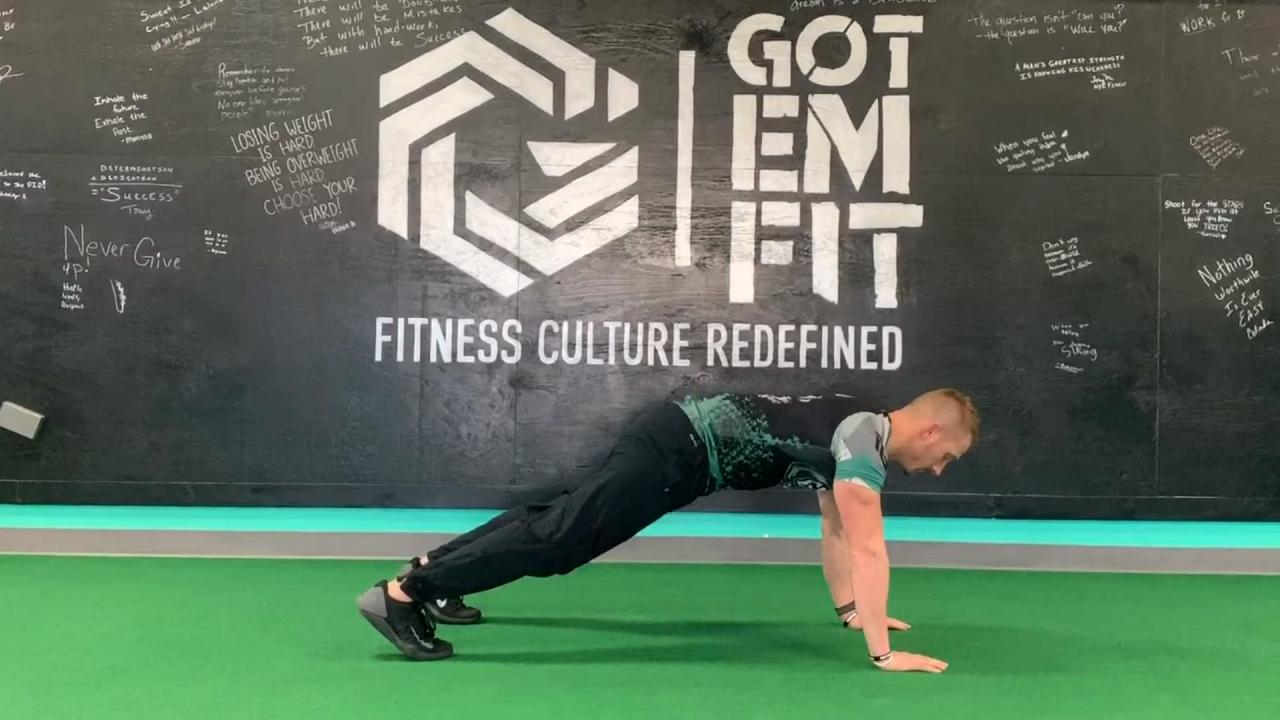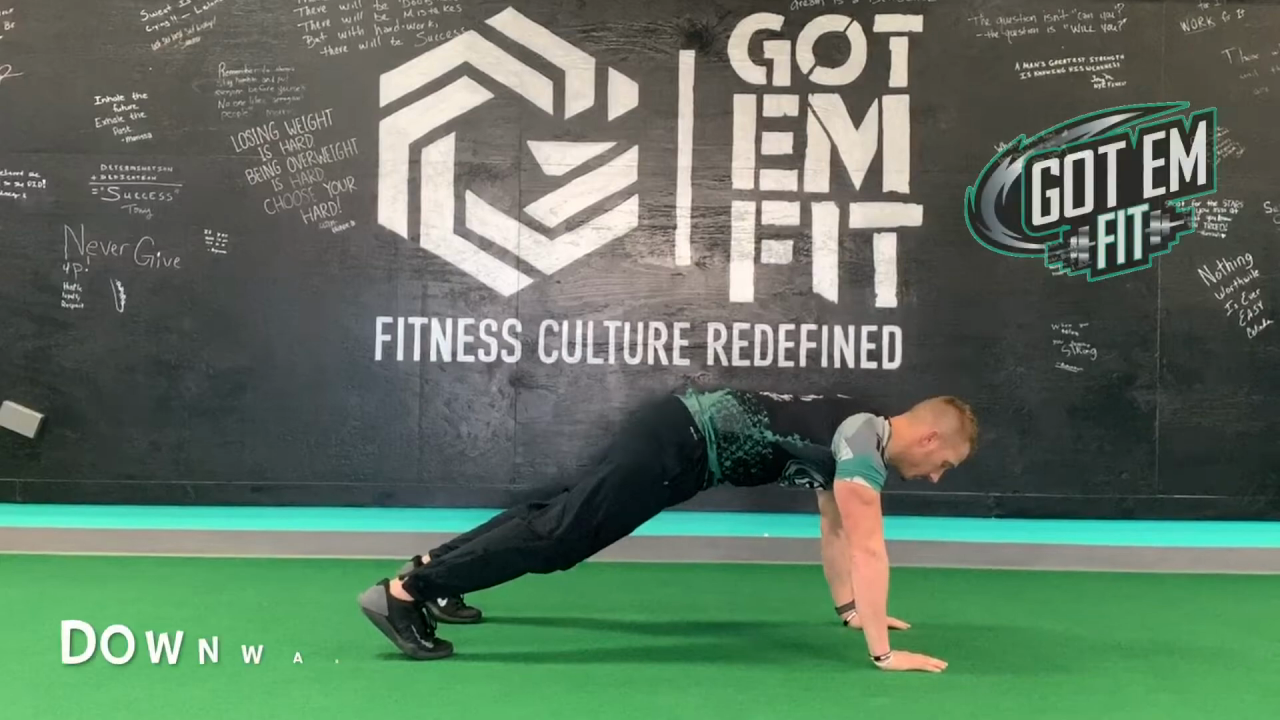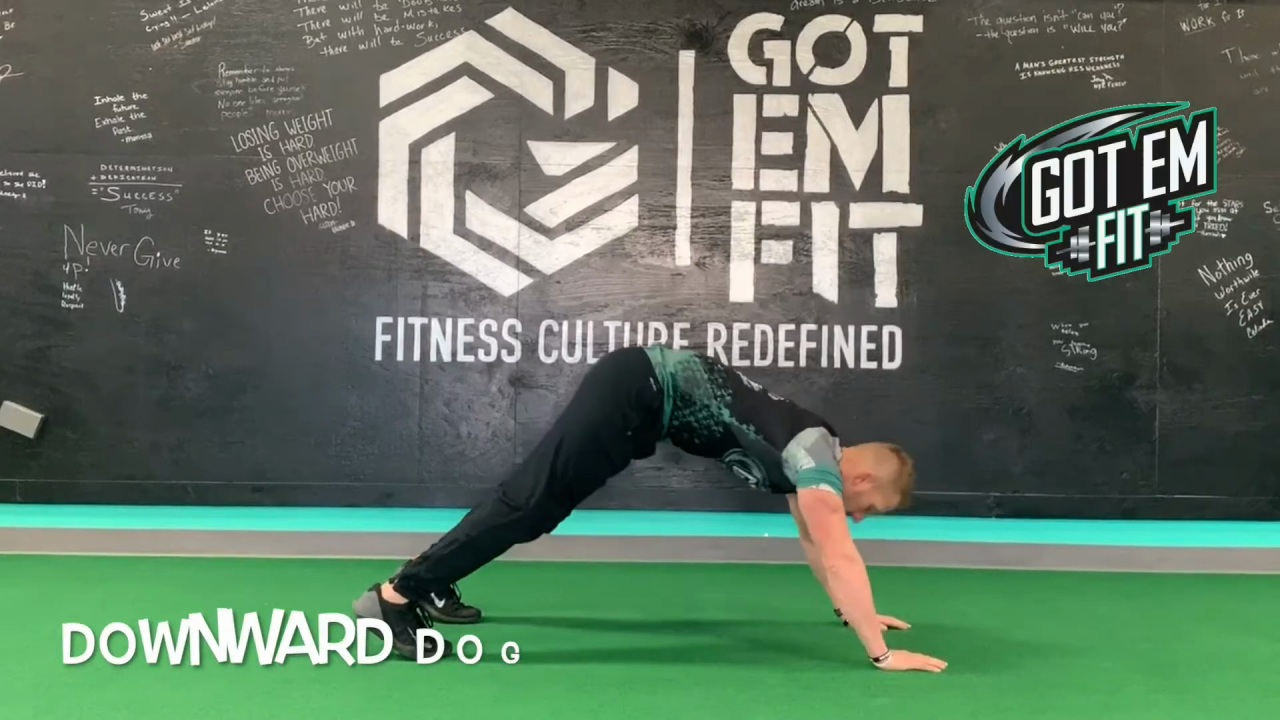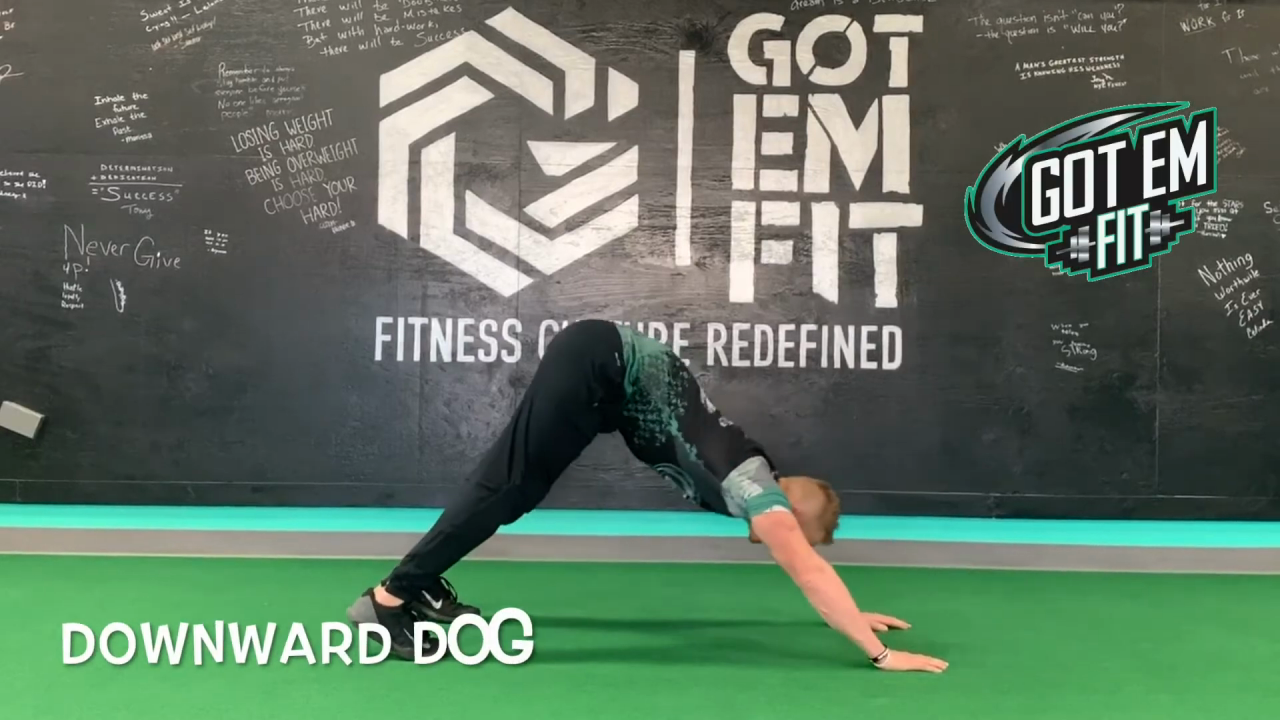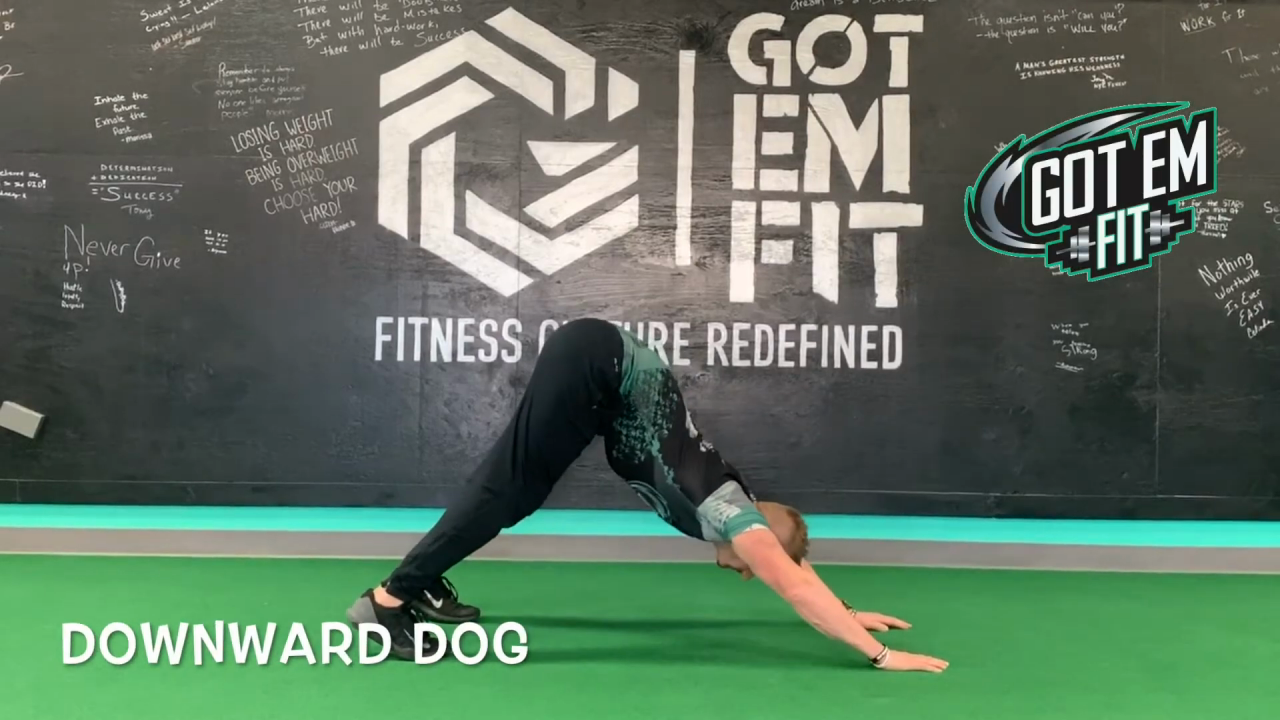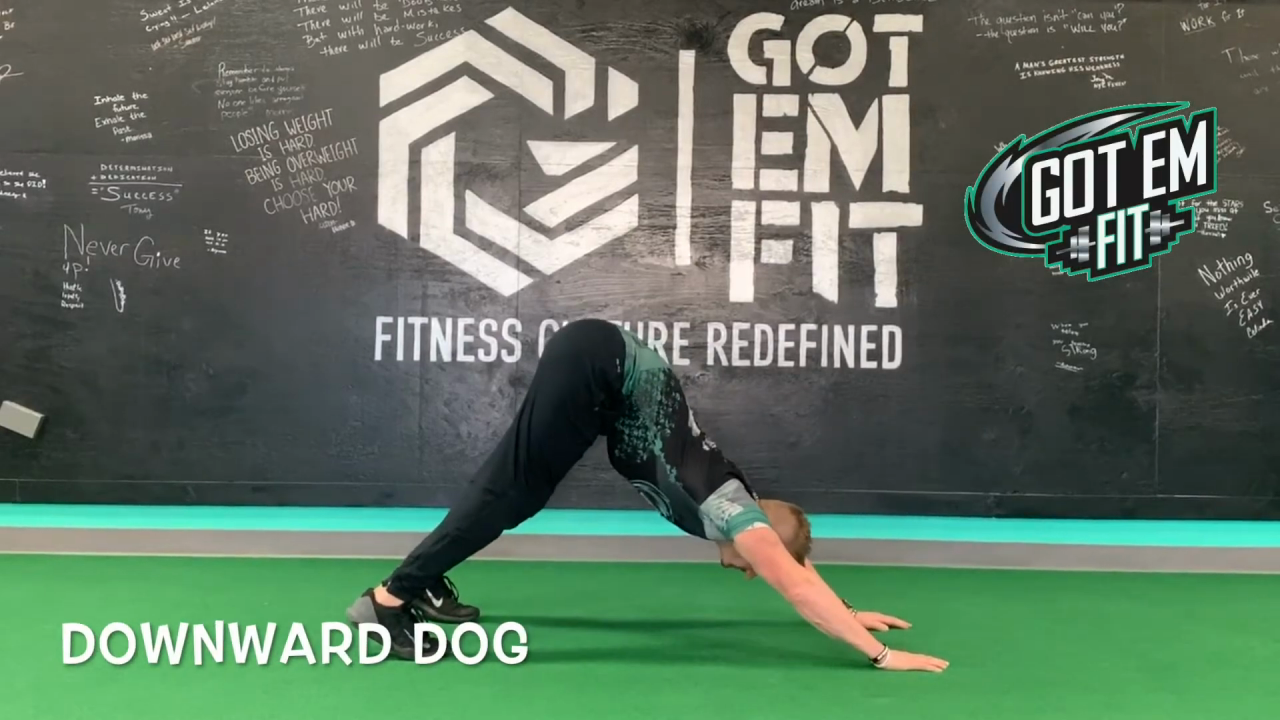
dt=0.4s
person 1, frame 1
left shoulder: (853, 431)
right shoulder: (862, 439)
left elbow: (835, 529)
right elbow: (867, 548)
left wrist: (849, 608)
right wrist: (883, 651)
left hip: (678, 440)
right hip: (675, 451)
left knee: (562, 515)
right knee: (557, 536)
left ankle: (432, 568)
right ankle: (401, 593)
person 1, frame 2
left shoulder: (853, 437)
right shoulder: (865, 441)
left elbow: (835, 530)
right elbow: (867, 550)
left wrist: (851, 608)
right wrist: (882, 651)
left hip: (677, 433)
right hip: (674, 442)
left knee: (562, 512)
right knee: (559, 533)
left ankle: (433, 565)
right ankle: (402, 592)
person 1, frame 3
left shoulder: (812, 452)
right shoulder: (812, 457)
left elbow: (821, 546)
right elbow: (839, 555)
left wrist: (853, 609)
right wrist: (881, 653)
left hip: (641, 387)
right hip: (635, 389)
left knee: (537, 493)
right knee: (533, 501)
left ankle: (429, 583)
right ankle: (393, 596)
person 1, frame 4
left shoulder: (751, 476)
right shoulder: (748, 486)
left elbow: (807, 569)
right elbow: (808, 572)
left wrist: (850, 612)
right wrist: (880, 654)
left hip: (603, 360)
right hip: (598, 362)
left knee: (514, 482)
right knee: (508, 486)
left ankle: (422, 584)
right ankle: (388, 598)
person 1, frame 5
left shoulder: (728, 501)
right shoulder: (724, 509)
left elbow: (793, 566)
right elbow: (795, 586)
left wrist: (847, 611)
right wrist: (878, 653)
left hip: (597, 358)
right hip: (592, 361)
left knee: (512, 485)
right knee: (506, 488)
left ankle: (423, 585)
right ankle: (386, 600)
person 1, frame 6
left shoulder: (731, 500)
right shoulder: (728, 508)
left elbow: (796, 568)
right elbow: (797, 587)
left wrist: (847, 612)
right wrist: (880, 654)
left hip: (600, 360)
right hip: (596, 362)
left knee: (515, 485)
right knee: (510, 490)
left ankle: (424, 583)
right ankle: (388, 599)
